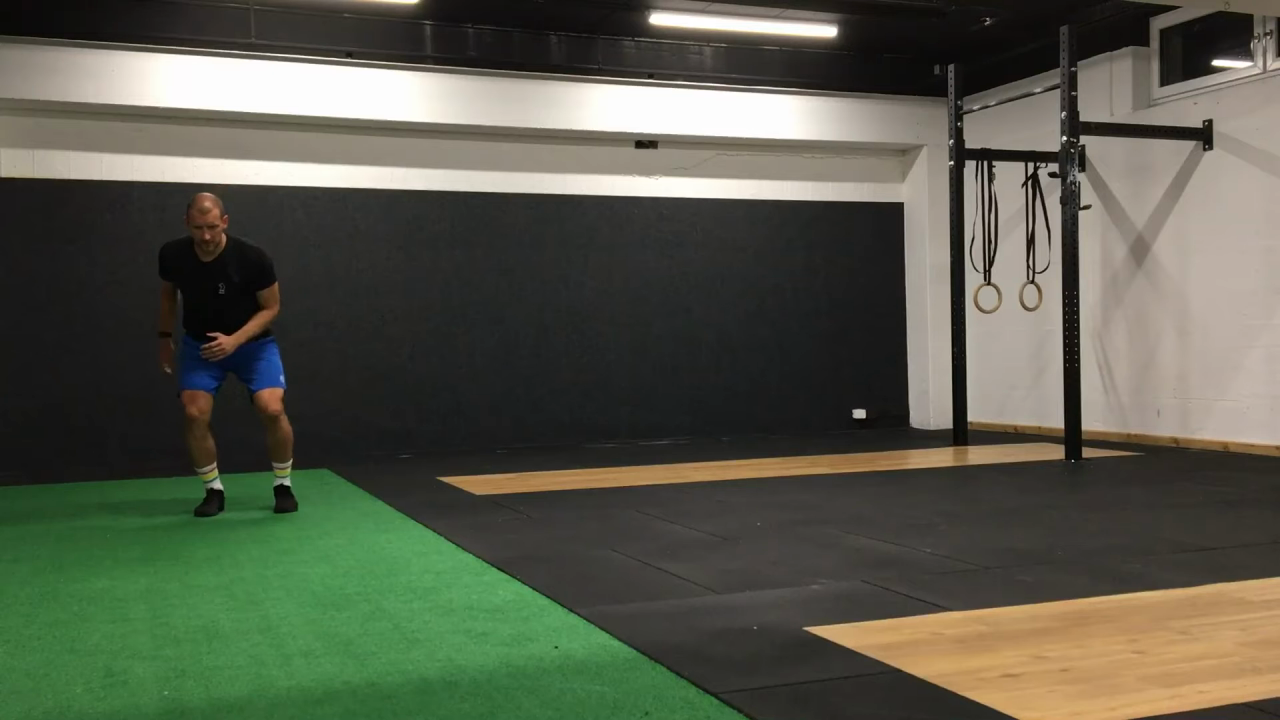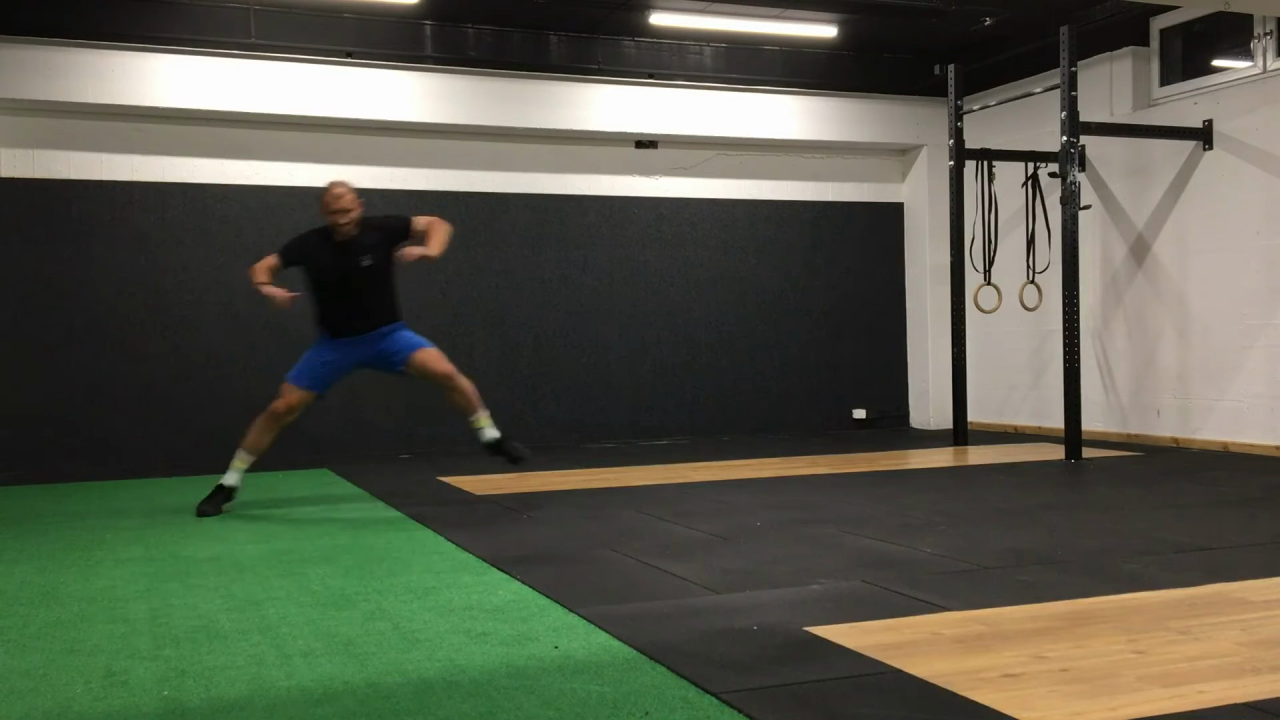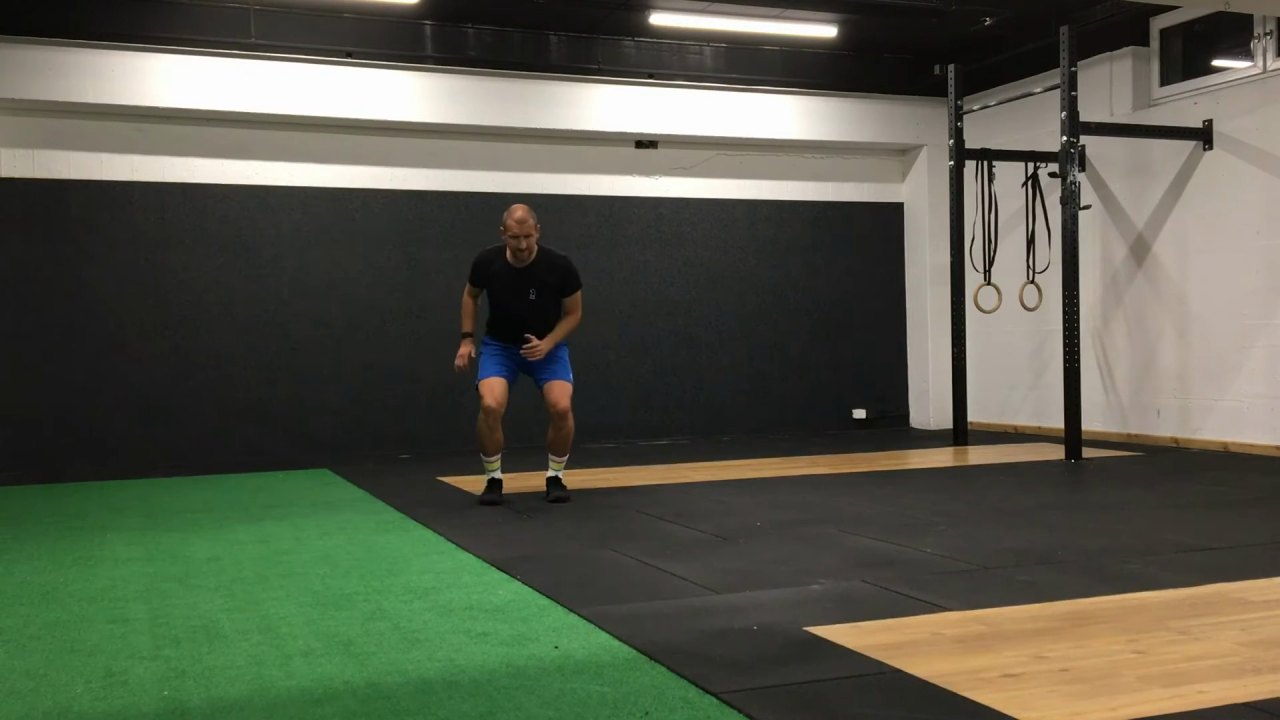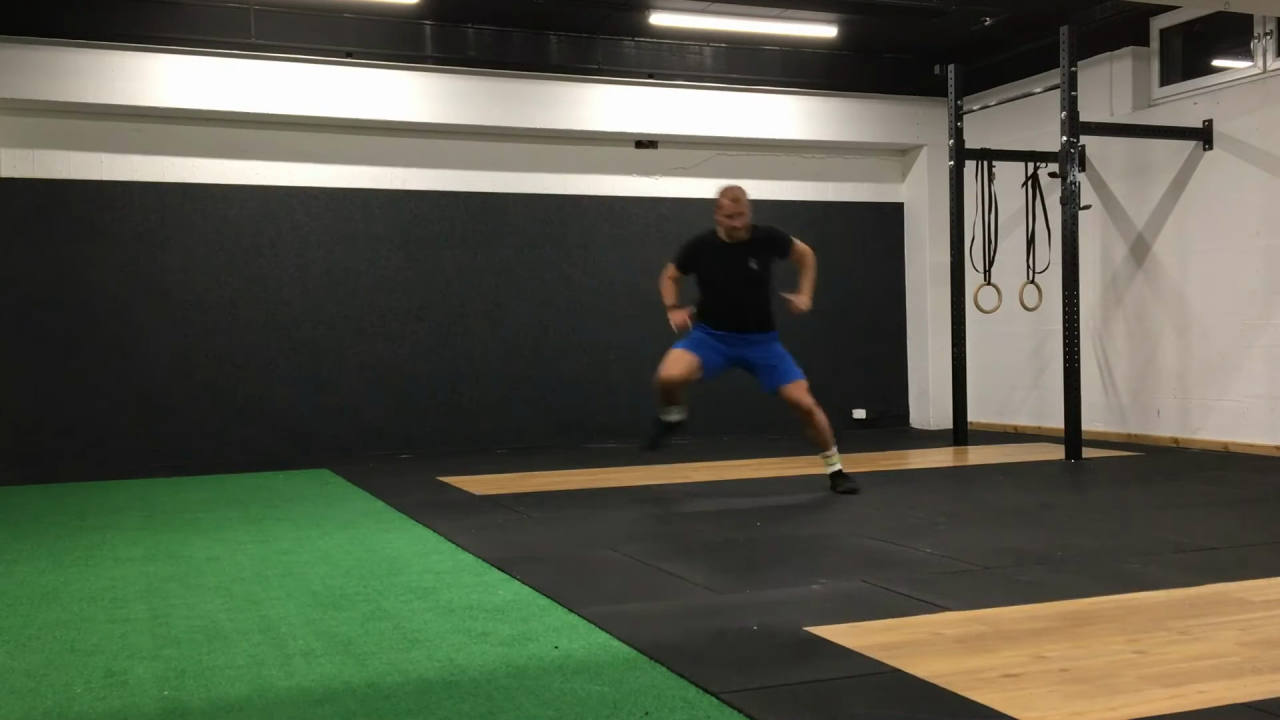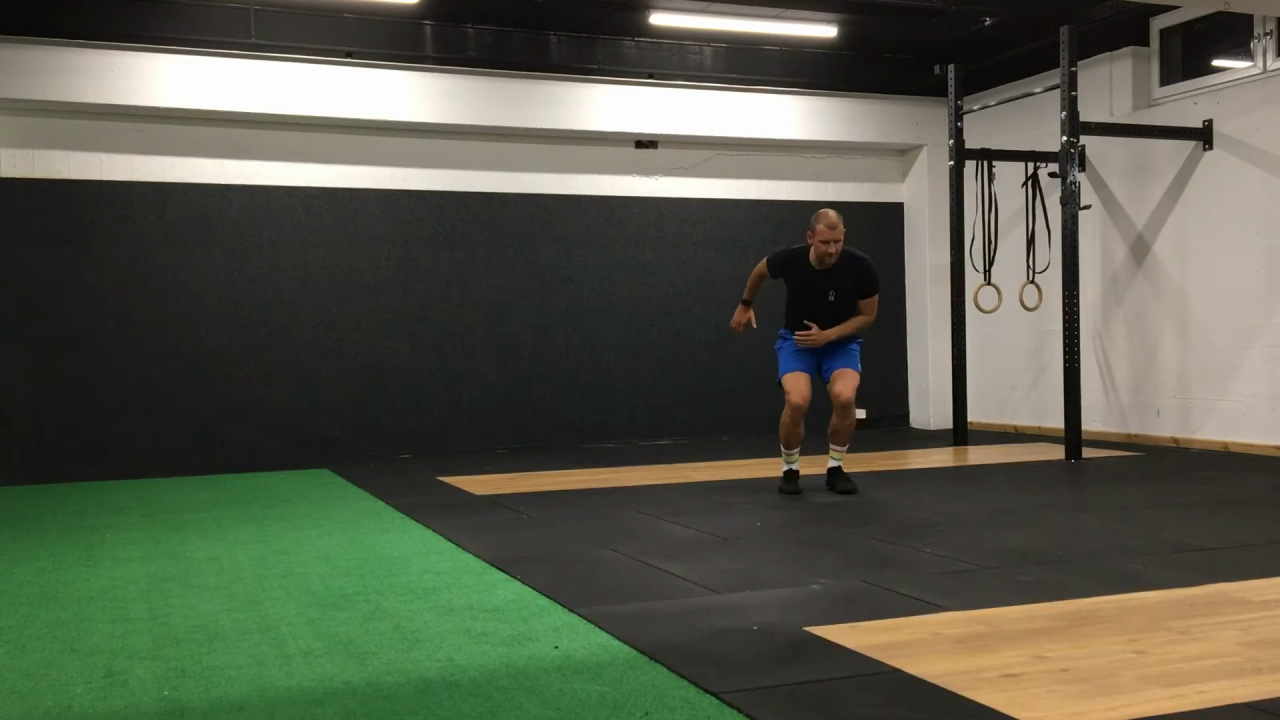
dt=1s
person 1, frame 1
left shoulder: (253, 258)
right shoulder: (172, 254)
left elbow: (271, 307)
right elbow: (168, 293)
left wrist: (234, 341)
right wrist: (165, 338)
left hip: (253, 343)
right hip: (199, 343)
left knee: (272, 409)
right knee: (195, 414)
left ankle: (283, 486)
right ankle: (214, 490)
person 1, frame 2
left shoulder: (381, 230)
right shoulder: (309, 244)
left elbow: (439, 225)
right elbow: (260, 269)
left wrist: (430, 251)
right wrist: (266, 287)
left hip: (386, 333)
right hip: (333, 342)
left knee: (443, 372)
right knee: (282, 409)
left ankle: (490, 437)
right ankle: (230, 483)
person 1, frame 3
left shoulder: (560, 266)
right shoulder: (487, 262)
left elbow: (574, 313)
right elbow: (471, 296)
left wrist: (547, 344)
right wrist: (467, 339)
left hip: (547, 345)
right hip: (499, 345)
left knee: (561, 407)
right knee: (491, 405)
left ankle: (555, 477)
right ankle: (493, 479)
person 1, frame 4
left shoulder: (766, 237)
right shoulder: (699, 246)
left elbow: (805, 254)
right elbow: (668, 278)
left wrist: (805, 294)
right wrist: (673, 308)
left hip: (760, 339)
right hip: (710, 334)
left knee: (804, 405)
right knee: (669, 377)
left ankle: (835, 469)
right ankle: (671, 416)
person 1, frame 5
left shoulder: (860, 266)
right shoulder: (789, 259)
left elbow: (868, 314)
right elbow: (761, 270)
left wrist: (827, 335)
right wrist: (745, 305)
left hip: (840, 342)
right hip: (795, 340)
left knee: (843, 398)
right knee: (797, 401)
left ankle: (835, 467)
right ankle: (790, 469)
